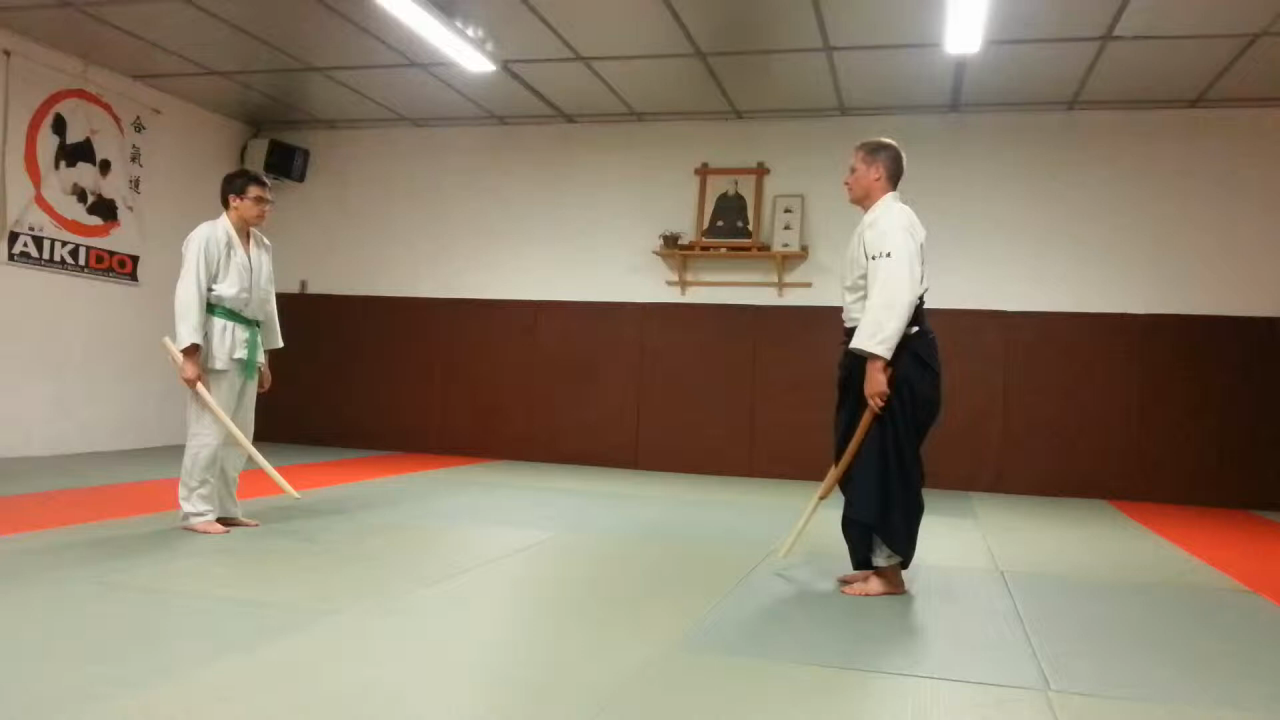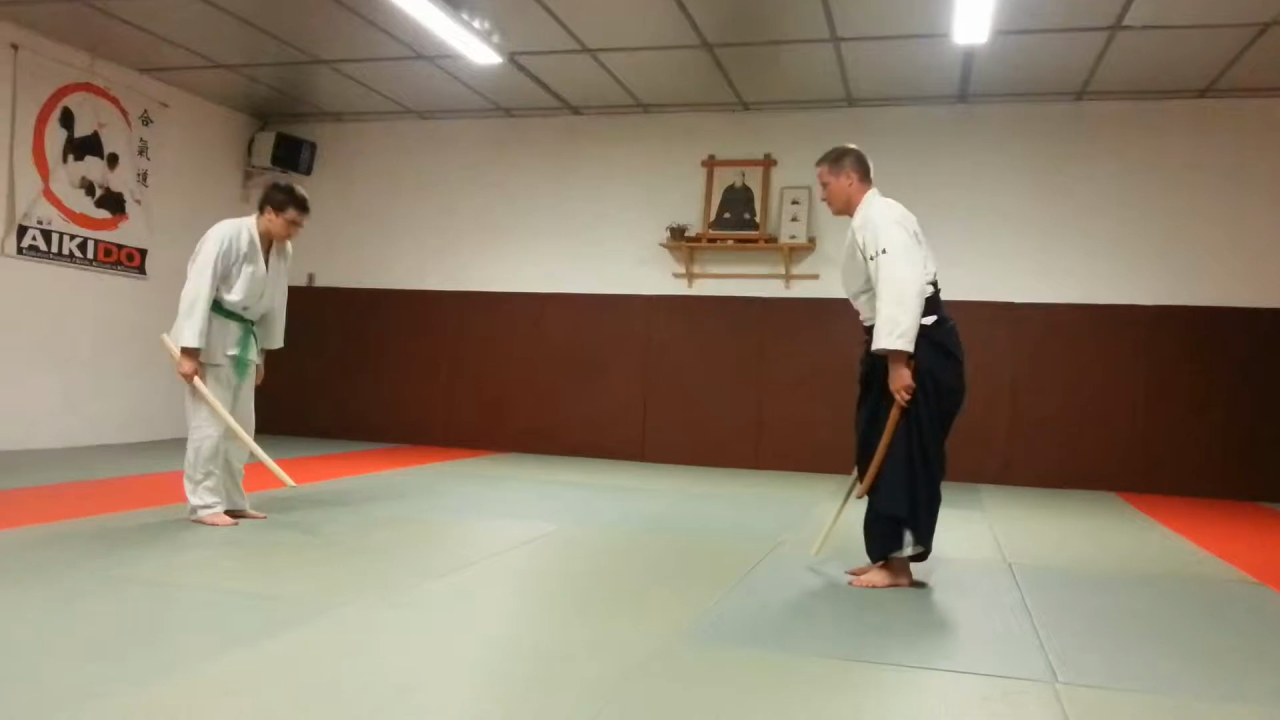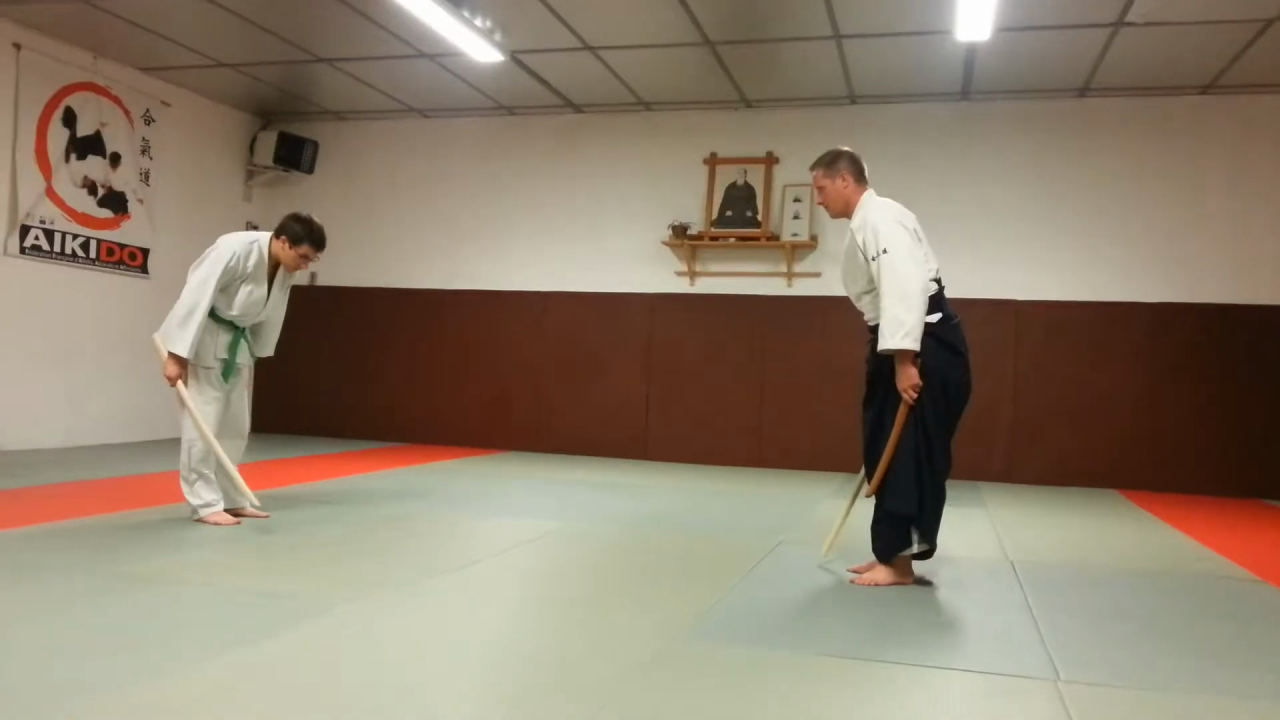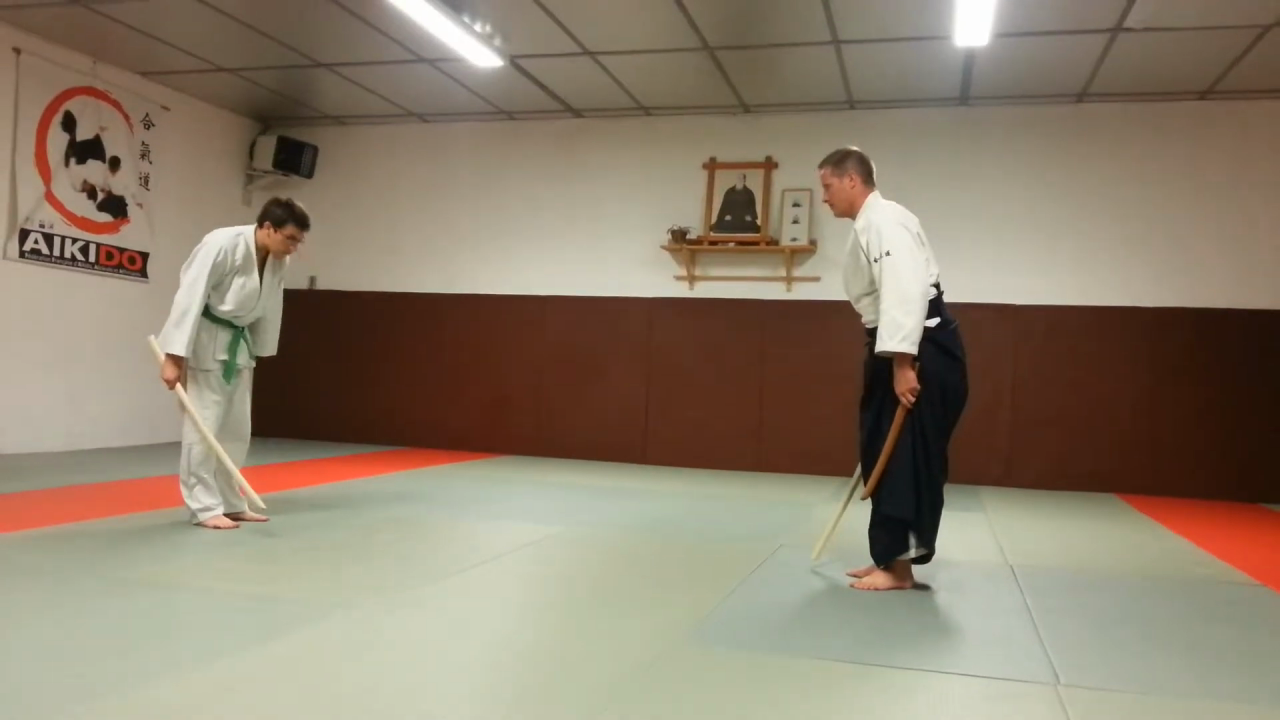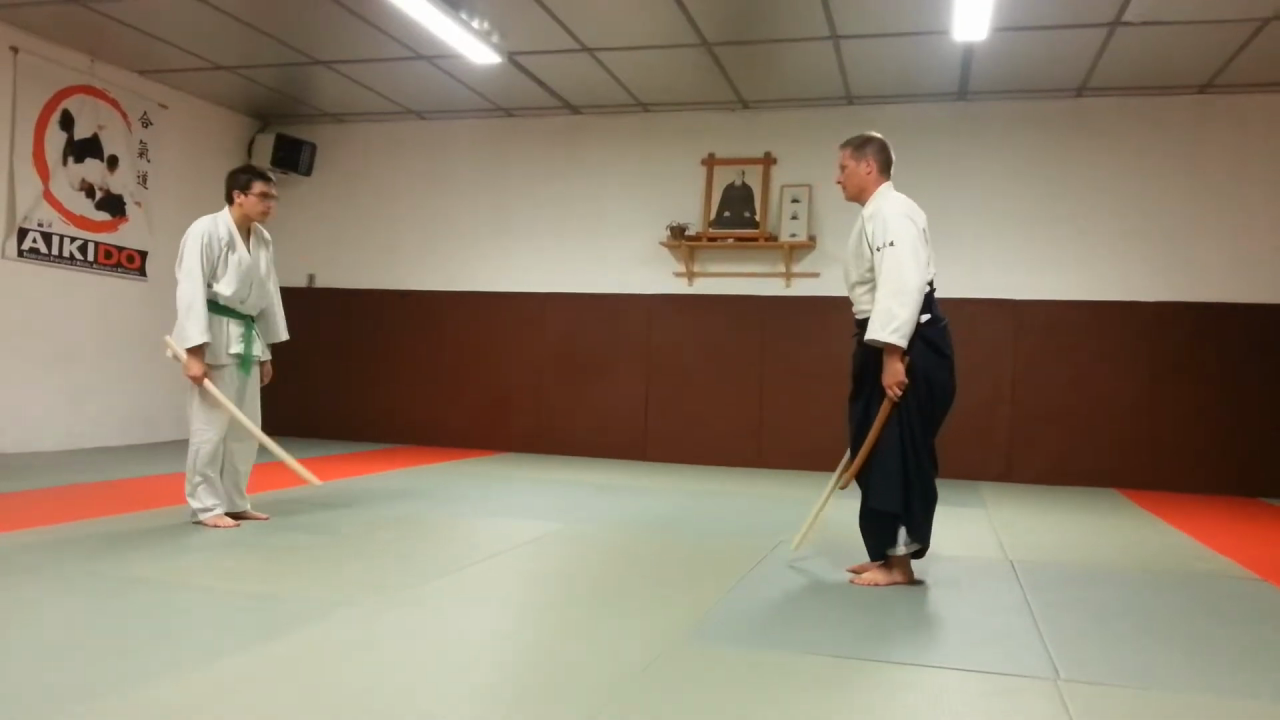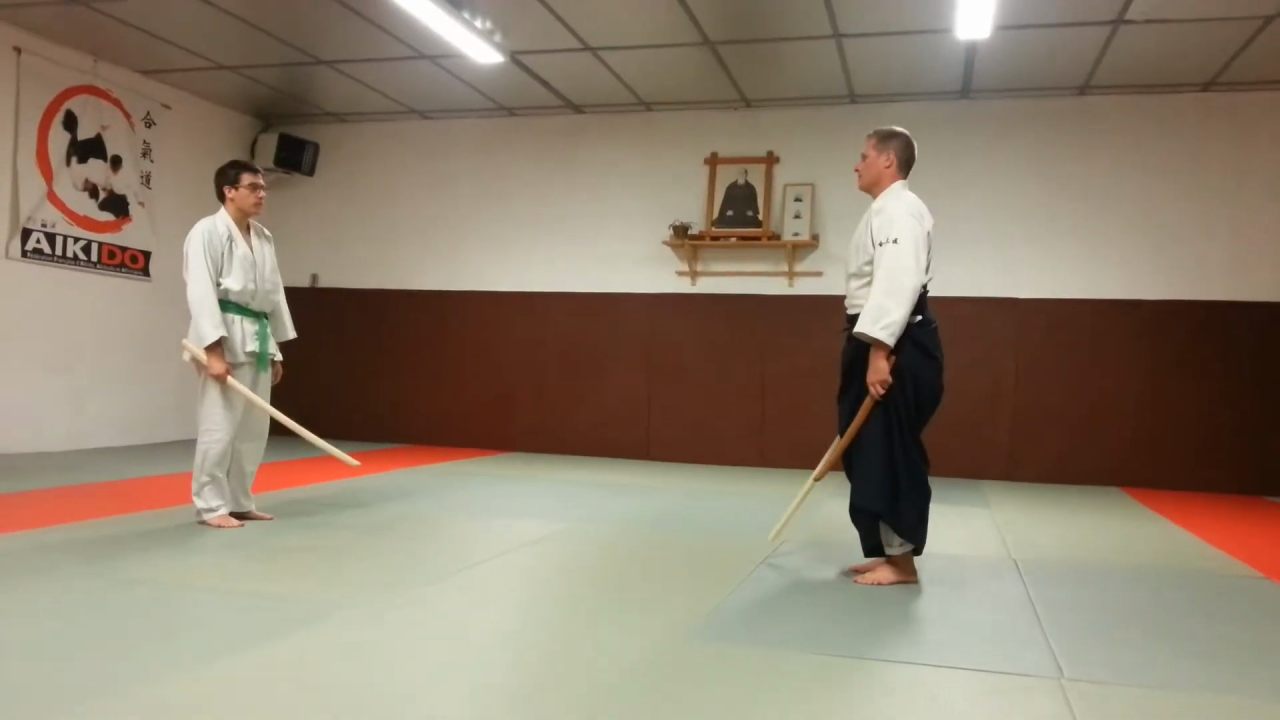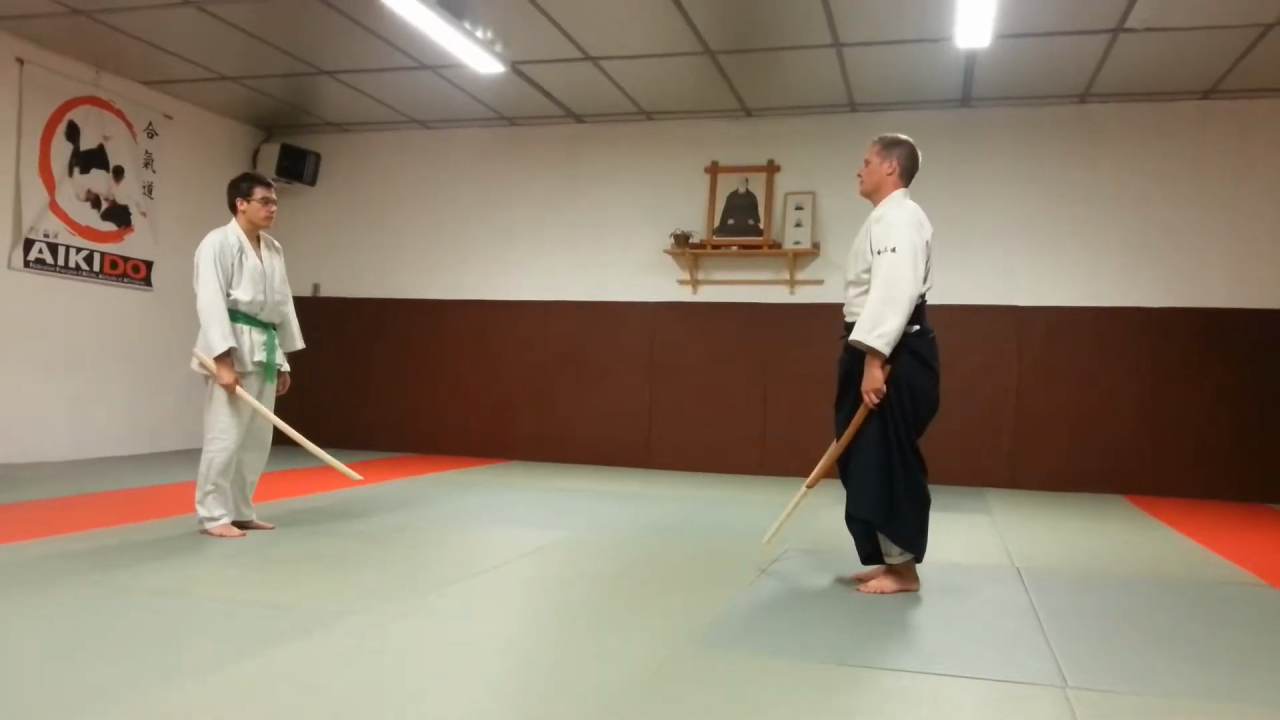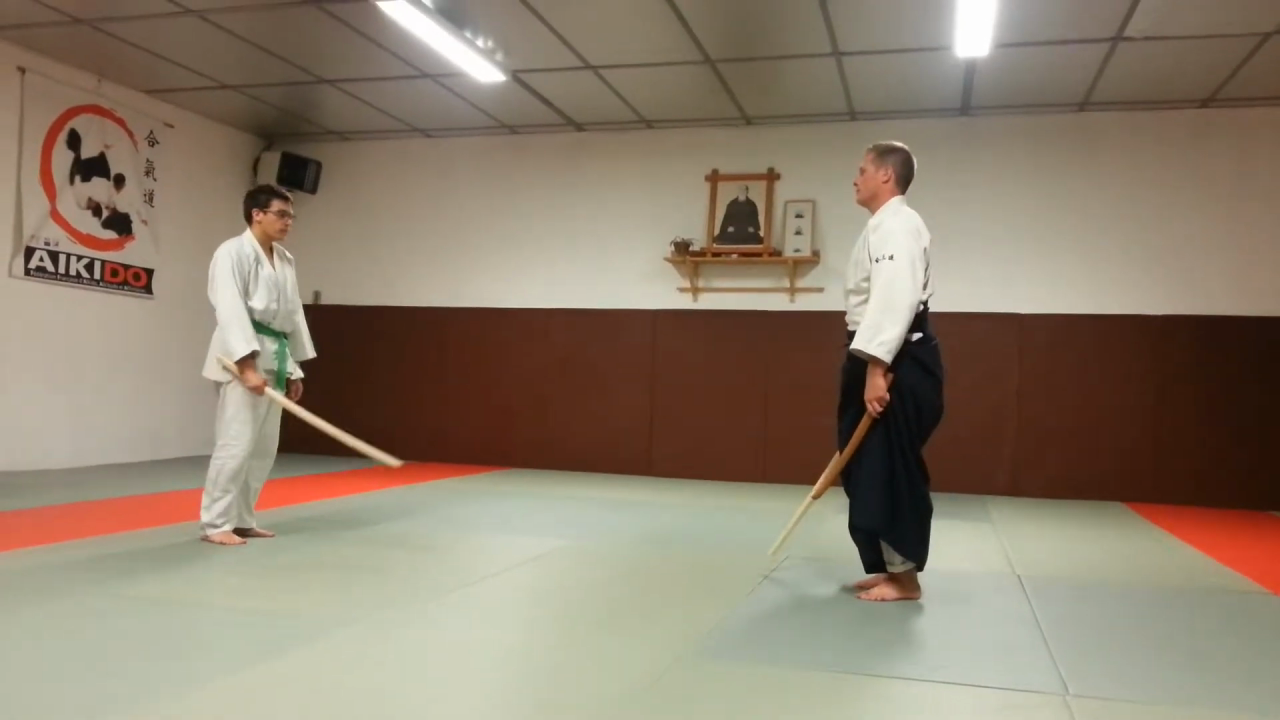
dt=0.4s
person 1, frame 1
left shoulder: (891, 221)
right shoulder: (877, 223)
left elbow: (894, 297)
left wrist: (876, 365)
left hip: (894, 359)
right hip: (881, 355)
left knee: (888, 463)
right knee: (865, 462)
left ankle: (888, 571)
right ankle: (877, 563)
person 1, frame 2
left shoulder: (881, 218)
right shoulder: (867, 223)
left elbow: (902, 290)
left wrist: (899, 361)
right wrist: (889, 358)
left hip: (920, 351)
right hip: (901, 347)
left knee: (905, 454)
right knee: (882, 453)
left ankle: (896, 564)
right ankle: (889, 555)
person 1, frame 3
left shoulder: (880, 217)
right shoulder: (865, 223)
left elbow: (906, 288)
left wrist: (906, 361)
right wrist: (895, 358)
left hip: (925, 348)
right hip: (907, 345)
left knee: (910, 453)
right knee: (888, 452)
left ankle: (900, 562)
right ankle: (892, 552)
person 1, frame 4
left shoulder: (885, 220)
right shoulder: (869, 226)
left elbow: (906, 292)
left wrist: (903, 364)
right wrist: (893, 361)
left hip: (923, 353)
right hip: (902, 349)
left knee: (908, 458)
right knee: (885, 455)
left ankle: (899, 566)
right ankle: (891, 557)
person 1, frame 5
left shoulder: (892, 211)
right shoulder: (876, 215)
left elbow: (903, 287)
left wrist: (894, 357)
left hip: (908, 348)
right hip: (888, 344)
left knee: (899, 453)
right knee: (877, 452)
left ankle: (899, 562)
right ankle: (889, 554)
person 1, frame 6
left shoulder: (899, 209)
right shoulder: (884, 211)
left elbow: (898, 284)
left wrist: (880, 354)
left hip: (896, 347)
right hip: (880, 342)
left knee: (891, 452)
right knee: (869, 450)
left ankle: (901, 561)
right ankle: (889, 552)
person 1, frame 7
left shoulder: (899, 217)
right shoulder: (885, 218)
left elbow: (896, 293)
left wrist: (875, 361)
left hip: (893, 356)
right hip: (879, 351)
left knee: (890, 460)
right knee: (869, 459)
left ankle: (903, 569)
right ankle: (891, 559)
person 1, frame 8
left shoulder: (896, 224)
right shoulder: (882, 226)
left elbow: (894, 300)
left wrist: (876, 370)
left hip: (897, 363)
right hip: (881, 359)
left knee: (892, 468)
right knee: (869, 467)
left ankle: (903, 576)
right ankle: (887, 566)
person 2, frame 1
left shoulder: (262, 246)
right shoulder: (207, 237)
right elbow: (190, 295)
left wrist: (264, 358)
right wrist: (190, 355)
left hip: (247, 346)
right hip: (217, 345)
left knee: (238, 434)
right knee: (209, 430)
left ankle: (224, 508)
right ankle: (197, 512)
person 2, frame 2
left shoulder: (281, 250)
right shoulder: (226, 235)
right elbow: (197, 290)
left wrist: (261, 355)
right wrist: (189, 352)
left hip: (243, 342)
right hip: (211, 340)
left knee: (240, 425)
right knee: (208, 422)
left ankle: (231, 500)
right ankle: (205, 504)
person 2, frame 3
left shoulder: (285, 267)
right shoulder: (235, 249)
right elbow: (195, 298)
left wrist: (252, 357)
right wrist: (176, 356)
left hip: (236, 344)
right hip: (203, 340)
left knee: (235, 426)
right knee: (203, 423)
left ankle: (230, 499)
right ankle: (205, 503)
person 2, frame 4
left shoulder: (278, 260)
right shoulder: (222, 245)
right elbow: (189, 299)
left wrist: (254, 357)
right wrist: (174, 358)
left hip: (237, 345)
right hip: (204, 343)
left knee: (237, 429)
right knee: (204, 426)
left ankle: (231, 503)
right ankle: (205, 507)
person 2, frame 5
left shoulder: (263, 240)
right shoulder: (205, 231)
right elbow: (191, 293)
left wrist: (265, 352)
right wrist: (195, 353)
left hip: (246, 340)
right hip: (213, 339)
left knee: (246, 428)
right knee: (210, 427)
left ankle: (234, 502)
right ankle: (207, 506)
person 2, frame 6
left shoulder: (263, 237)
right shoulder: (207, 232)
right elbow: (201, 293)
left wrist: (275, 350)
right wrist: (214, 351)
left hip: (258, 339)
right hip: (226, 339)
left knee: (254, 428)
right knee: (220, 426)
left ankle: (238, 502)
right ankle: (212, 506)
person 2, frame 7
left shoulder: (273, 250)
right shoulder: (218, 243)
right elbow: (211, 304)
left wrist: (282, 361)
right wrist: (224, 361)
left hip: (264, 350)
right hip: (233, 349)
left knee: (257, 437)
right knee: (225, 434)
left ankle: (239, 511)
right ankle: (214, 515)
person 2, frame 8
left shoulder: (284, 260)
right shoulder: (233, 253)
left elbow: (293, 315)
right elbow: (231, 311)
left wrist: (294, 367)
right wrist: (248, 365)
left hip: (274, 357)
right hip: (243, 356)
left knee: (263, 445)
right knee: (237, 440)
left ankle: (240, 519)
right ankle: (216, 522)
